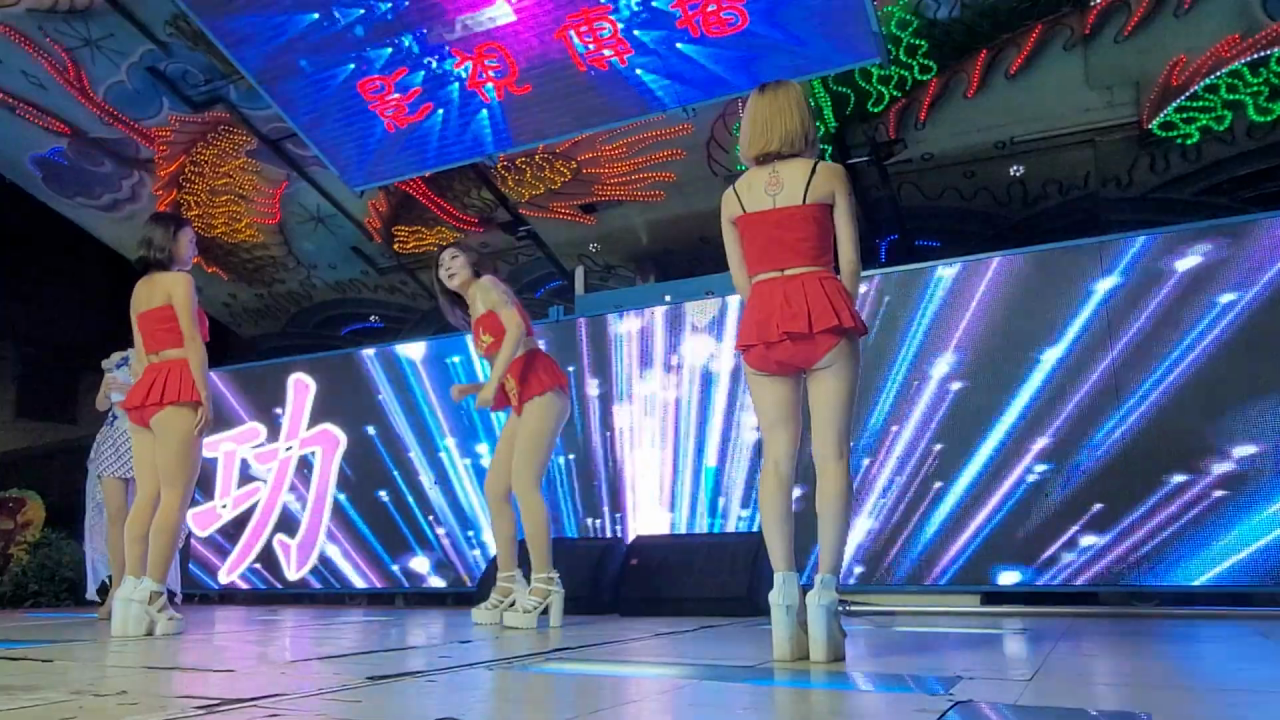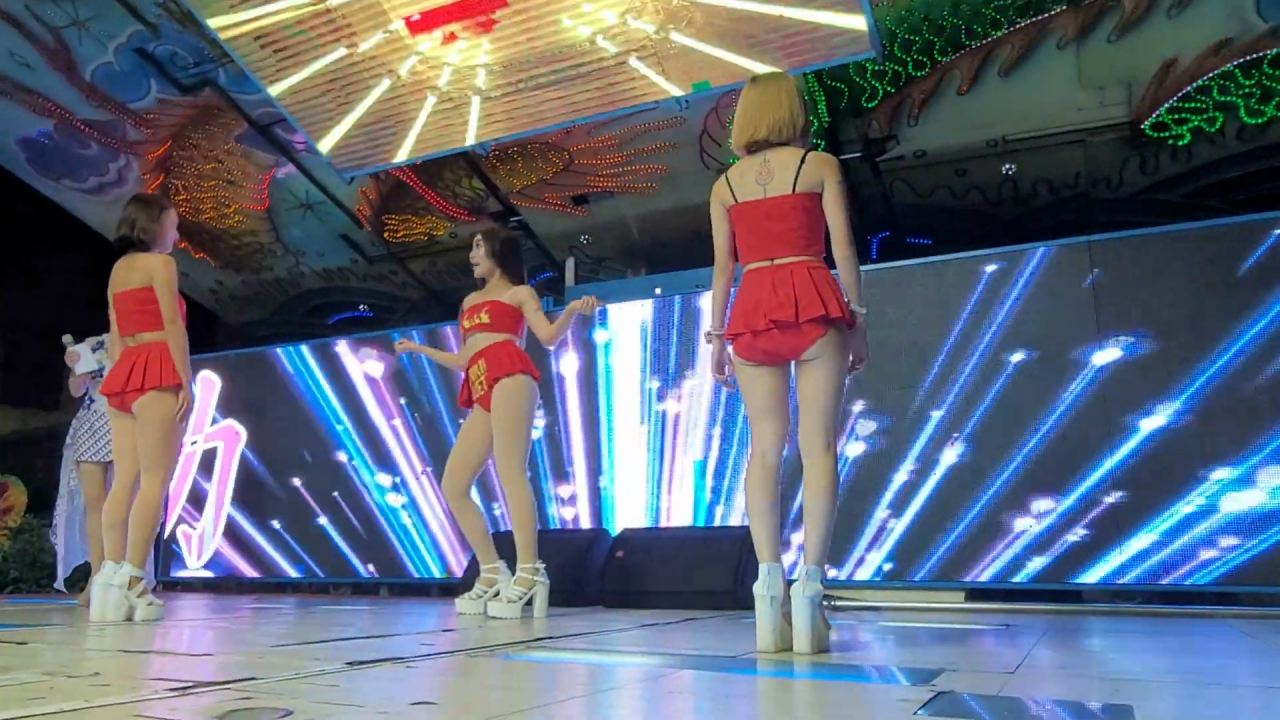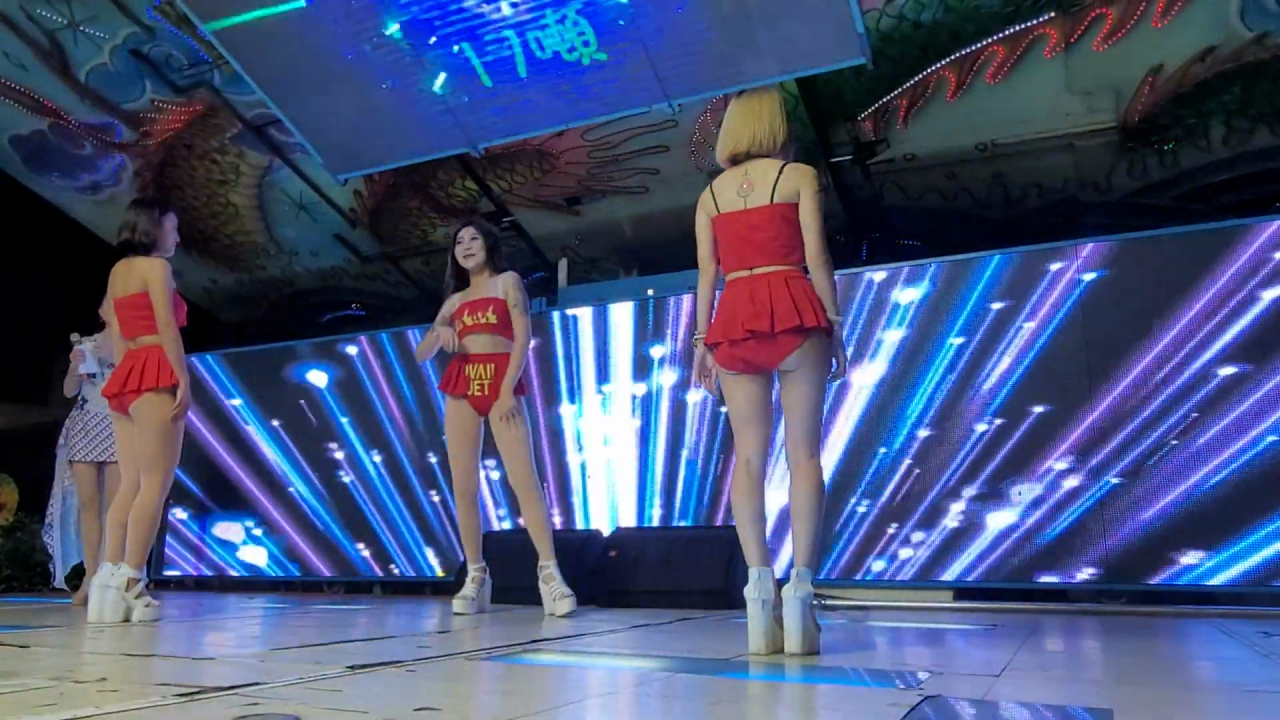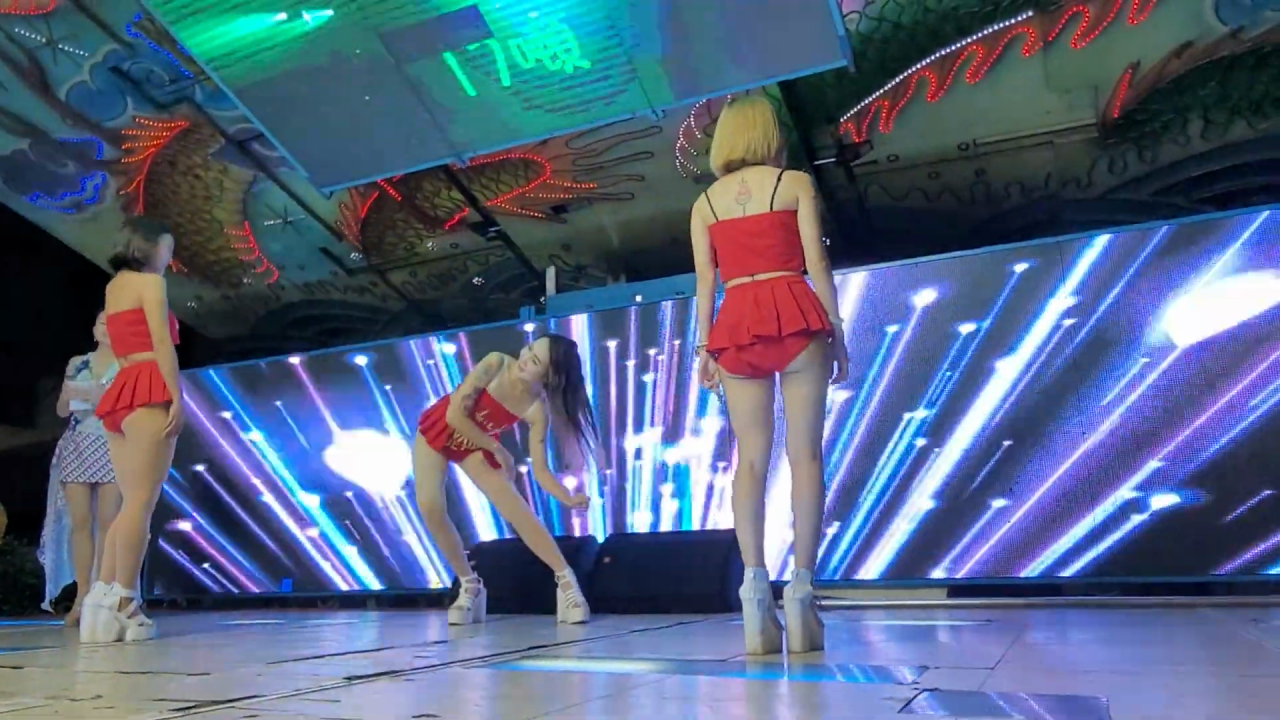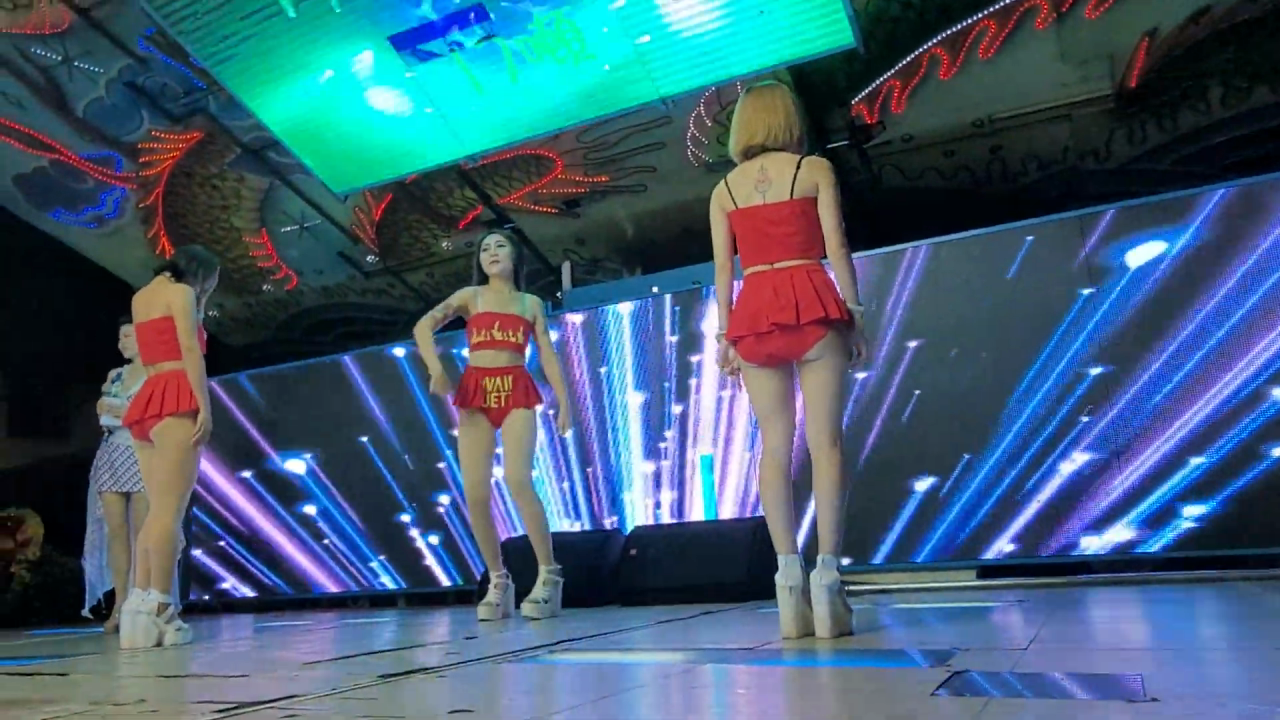
dt=1s
person 1, frame 1
left shoulder: (733, 194)
right shoulder: (829, 174)
left elbow: (742, 278)
right elbow: (850, 261)
left hip: (763, 323)
right hip: (823, 313)
left knee: (778, 459)
right knee: (830, 454)
left ankle: (785, 594)
right ankle: (825, 591)
person 1, frame 2
left shoulder: (726, 182)
right shoulder: (820, 165)
left elbow: (722, 264)
right elbow: (843, 247)
left wrist: (717, 335)
right wrist: (856, 319)
left hip: (753, 311)
right hip: (811, 303)
left knee: (765, 450)
right knee: (817, 447)
left ankle: (769, 586)
right ankle: (810, 584)
person 1, frame 3
left shoulder: (711, 193)
right shoulder: (799, 176)
left elbow: (707, 273)
right elbow: (816, 258)
left wrist: (702, 340)
right wrist: (835, 326)
left hip: (734, 320)
right hip: (791, 313)
left knee: (749, 457)
right knee: (802, 453)
left ankle: (760, 589)
right ankle: (799, 583)
person 1, frame 4
left shoulder: (705, 202)
right shoulder: (796, 183)
left elbow: (705, 280)
right elbow: (817, 261)
left wrist: (705, 347)
right wrist: (836, 330)
left hip: (736, 326)
right hip: (794, 317)
left knee: (751, 458)
right knee: (804, 454)
left ankle: (756, 586)
right ankle: (800, 589)
person 1, frame 5
left shoulder: (724, 188)
right shoulder: (816, 169)
left elbow: (723, 268)
right elbow: (837, 248)
left wrist: (725, 334)
right wrist: (855, 314)
left hip: (753, 313)
right hip: (810, 304)
left knee: (775, 446)
right knee: (824, 441)
left ankle: (789, 576)
right ankle: (826, 575)
person 2, frame 1
left shoulder: (139, 288)
right shoulder: (179, 280)
left elbow: (140, 352)
right elbow: (192, 340)
left wrist: (144, 394)
right wrist: (204, 395)
left hip: (145, 393)
right hip: (175, 390)
left knee: (147, 496)
right knee: (175, 496)
left ankle: (132, 592)
right ankle: (150, 596)
person 2, frame 2
left shoulder: (118, 268)
right shoulder: (159, 262)
left elbow: (115, 333)
right elbow: (172, 324)
left wrist: (121, 375)
right wrist: (186, 380)
left hip: (123, 375)
right hip: (156, 372)
left knee: (125, 480)
right knee: (154, 480)
left ankle: (111, 577)
right ankle: (130, 582)
person 2, frame 3
left shoulder: (118, 270)
right shoulder: (156, 266)
left elbow: (117, 333)
right elbow: (167, 326)
left wrist: (126, 372)
right wrist: (184, 380)
left hip: (126, 379)
right hip: (155, 376)
left knee: (131, 484)
right knee: (155, 483)
left ankle: (110, 578)
right ankle: (128, 583)
person 2, frame 4
left shoulder: (114, 285)
right shoulder: (150, 281)
right elbow: (161, 342)
right wrist: (177, 396)
left hip: (120, 394)
right hip: (148, 393)
left knee: (131, 503)
right knee: (141, 502)
left ankle: (103, 597)
right ankle: (120, 605)
person 2, frame 5
left shoulder: (141, 296)
right shoulder: (180, 291)
right elbow: (190, 351)
left wrist: (201, 300)
right wrist: (205, 405)
left hip: (147, 403)
right hip: (175, 401)
left knee: (157, 511)
right knee: (170, 509)
left ankle: (139, 604)
right ankle: (157, 609)
person 3, frame 1
left shoulder: (488, 285)
right shoulder: (474, 325)
left elbow: (516, 329)
left wrist: (493, 382)
right wrist: (474, 390)
left hip: (540, 388)
right hip: (522, 401)
left knee: (524, 485)
right knee: (495, 488)
left ankle: (544, 584)
right ankle: (509, 583)
person 3, frame 2
left shoulder: (519, 292)
right shoulder: (470, 300)
left elbow: (548, 335)
left wrist: (571, 312)
right wrist: (419, 348)
left hip: (510, 376)
right hip: (480, 393)
left knee: (510, 473)
right knee: (453, 487)
left ankle: (529, 573)
right ankle: (493, 573)
person 3, frame 3
left shoulder: (508, 281)
right shoulder: (455, 299)
left elbow: (522, 337)
right elbow: (421, 350)
left wrist: (508, 390)
right wrist: (440, 336)
left hip: (503, 385)
right hip: (460, 386)
left knee: (523, 477)
right knee: (463, 483)
left ankle: (548, 570)
right ankle: (475, 574)
person 3, frame 4
left shoulder: (538, 409)
right shoulder: (495, 363)
left elbow: (540, 468)
right elbow: (455, 414)
left wrist: (567, 498)
right wrist: (497, 448)
left hip: (477, 444)
right hip: (438, 429)
left knee: (517, 511)
right knee: (430, 507)
left ankle: (566, 581)
right ankle: (470, 587)
person 3, frame 5
left shoulder: (531, 302)
right shoulder: (470, 297)
left elbow: (550, 354)
right elbow: (423, 325)
left wrist: (566, 402)
right wrist: (433, 362)
left hip: (518, 395)
right hip: (475, 392)
left knee: (518, 483)
right knee: (474, 491)
left ankle: (547, 576)
right ankle: (498, 580)
person 4, frame 1
right shoulder: (115, 359)
right elbow: (100, 405)
right wrist: (106, 390)
right hip: (113, 442)
right knee: (114, 515)
right ankle: (116, 589)
person 4, frame 2
right shoulder: (91, 344)
right elbow: (76, 390)
right wrist: (75, 368)
right hip: (91, 427)
right knee: (92, 501)
right ankle: (96, 575)
person 4, frame 3
right shoulder: (85, 343)
right elbow: (69, 390)
left wrist: (112, 358)
right wrist: (75, 365)
right hip: (84, 427)
left knee: (115, 502)
right knee: (86, 502)
right ankle: (90, 575)
person 4, frame 4
right shoulder: (76, 363)
right elbow: (61, 409)
left wrist: (99, 396)
right wrist: (70, 395)
left hip: (111, 446)
right hip: (76, 447)
left knee: (107, 522)
right knee: (78, 521)
right ankle: (81, 597)
person 4, frame 5
right shoulder: (114, 375)
right wrist: (102, 410)
right hip: (111, 457)
left knee: (142, 531)
right knee: (115, 529)
right ankle: (119, 603)
